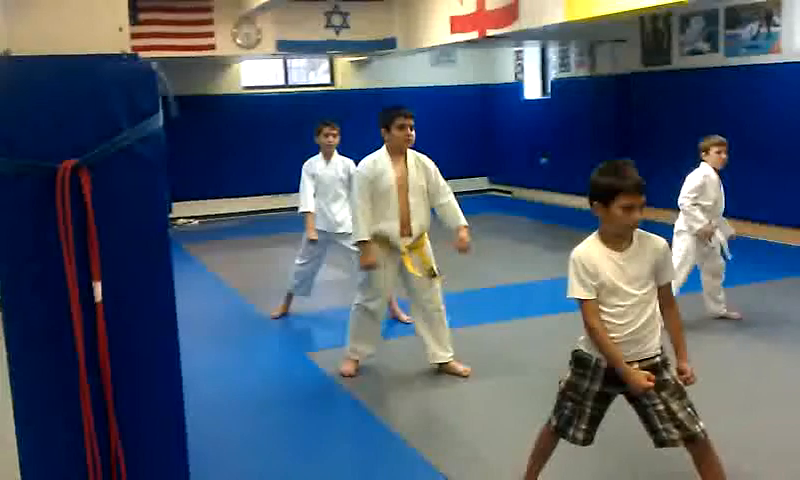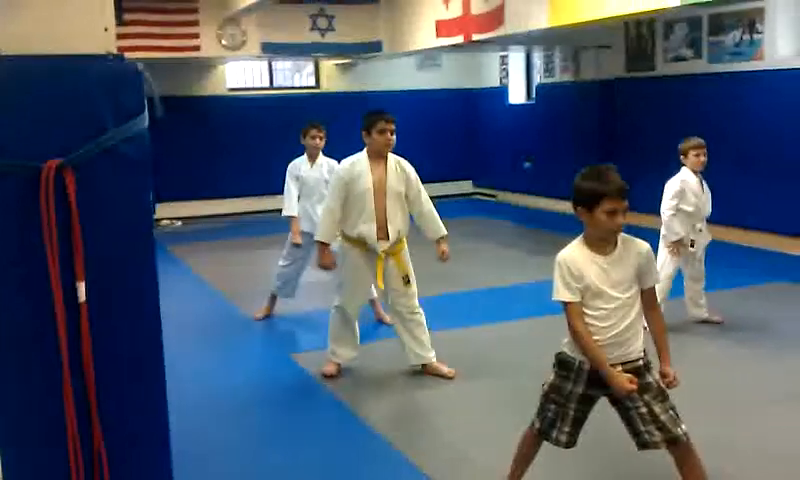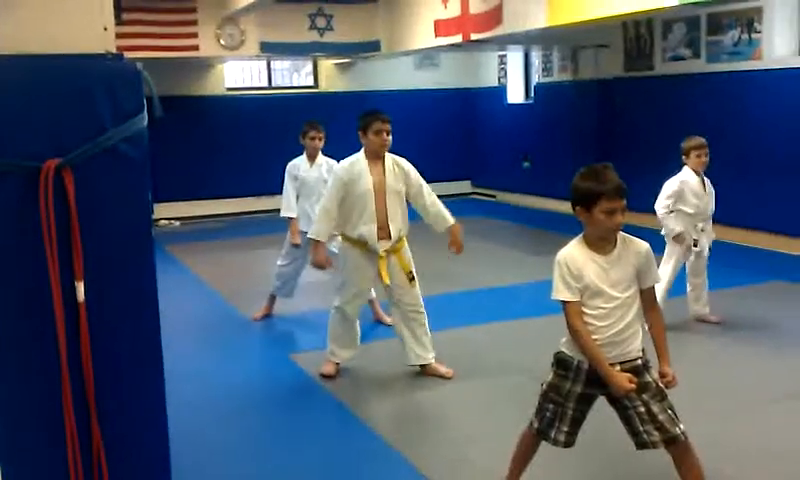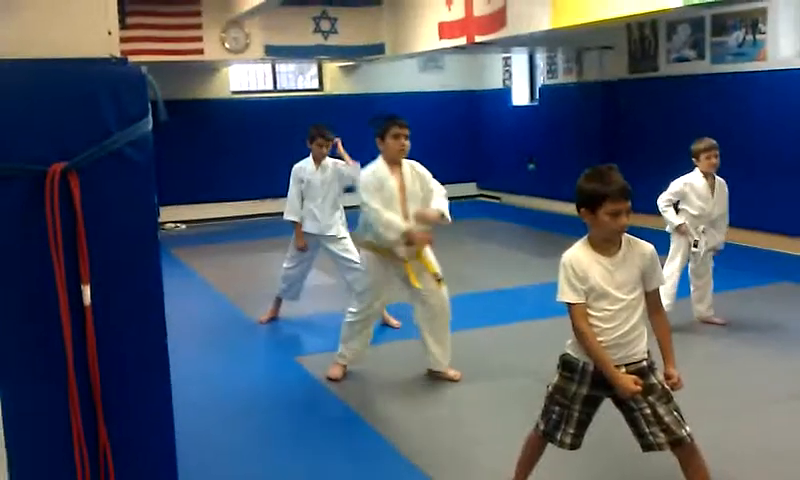
dt=0.3s
person 1, frame 1
left shoulder: (656, 247)
right shoulder: (584, 256)
left elbow: (668, 305)
right elbow: (593, 323)
left wrist: (682, 358)
right wrist: (626, 372)
left hip: (648, 359)
right hip: (598, 360)
left knee: (697, 437)
right knee: (557, 426)
person 1, frame 2
left shoulder: (640, 251)
right shoulder: (569, 259)
left elbow: (651, 308)
right elbow: (577, 326)
left wrist: (665, 361)
right wrist: (611, 374)
left hip: (632, 362)
right hip: (581, 362)
left knee: (678, 439)
right knee: (540, 429)
person 1, frame 3
left shoulder: (640, 251)
right shoulder: (568, 259)
left elbow: (651, 308)
right elbow: (576, 325)
left wrist: (664, 361)
right wrist: (609, 374)
left hip: (630, 361)
right hip: (580, 362)
left knee: (677, 439)
right knee: (539, 428)
person 1, frame 4
left shoulder: (645, 252)
right shoulder: (574, 260)
left elbow: (655, 312)
right elbow: (581, 327)
left wrist: (669, 365)
right wrist: (615, 376)
left hip: (635, 363)
right hip: (585, 363)
left knee: (683, 440)
right knee: (544, 431)
person 2, frame 1
left shoulder: (422, 163)
right shoulder: (369, 166)
left elbow: (443, 197)
right elbow: (361, 210)
left wrist: (461, 227)
right wrist: (365, 248)
left hip: (416, 245)
right hip: (382, 246)
left knee: (430, 300)
right knee: (368, 301)
left ankle: (443, 358)
right ankle: (354, 355)
person 2, frame 2
left shoulder: (403, 168)
right shoulder: (348, 168)
left elbow: (422, 205)
right elbow: (333, 208)
left wrist: (441, 239)
right wrist: (324, 247)
left hip: (394, 248)
right hip: (357, 248)
left knee: (406, 304)
right knee: (346, 304)
left ankle: (426, 359)
right ankle: (336, 357)
person 2, frame 3
left shoulder: (400, 166)
right shoulder: (346, 169)
left elbow: (425, 198)
right elbow: (329, 208)
left wrist: (451, 226)
right wrist: (318, 245)
left hip: (395, 248)
right hip: (358, 249)
left knee: (410, 302)
right knee: (346, 304)
left ankle: (425, 360)
right ankle: (335, 357)
person 2, frame 4
left shoulder: (417, 170)
right shoulder: (369, 175)
left elbow: (437, 193)
right elbow: (377, 214)
left wrist: (435, 213)
right wrist: (412, 232)
left hip: (417, 252)
right hip: (381, 255)
left knee: (437, 303)
right knee: (364, 308)
left ankle: (438, 364)
right ankle: (342, 360)
person 3, frame 1
left shoulder: (347, 164)
right shoulder: (309, 165)
right elbow: (307, 197)
right wrist: (310, 228)
left hip: (345, 224)
right hip: (319, 225)
right knee: (305, 263)
left ankle: (393, 308)
right ankle: (286, 304)
person 3, frame 2
left shoulder: (333, 166)
right shoulder: (295, 167)
right elbow: (291, 199)
right wrist: (295, 231)
right hip: (304, 226)
right knee: (288, 265)
left ankle: (378, 310)
right ankle: (270, 305)
person 3, frame 3
left shoulder: (331, 165)
right shoulder: (293, 166)
right elbow: (290, 200)
right wrist: (294, 231)
right hip: (303, 226)
right knee: (287, 265)
left ankle: (376, 310)
right ankle: (269, 306)
person 3, frame 4
left shoulder: (337, 167)
right shoulder: (299, 169)
left elbow: (358, 177)
right elbow: (294, 203)
left wrist: (341, 150)
right wrist: (298, 234)
left hip: (334, 229)
right hip: (308, 230)
left knee: (356, 267)
right knee: (292, 268)
left ankle: (381, 312)
right ankle: (275, 308)
person 4, frame 1
left shoulder: (715, 178)
right shoulder: (700, 175)
right elbow: (684, 201)
left wrist: (726, 230)
right wrist: (702, 225)
left hip: (707, 233)
right hip: (690, 231)
left knee: (715, 270)
right knee: (678, 272)
left ankle: (718, 308)
person 4, frame 2
left shoulder: (702, 183)
right shoulder: (679, 181)
right elbow: (667, 211)
left wrist: (702, 235)
right wrist: (676, 236)
left hip: (696, 236)
right hip: (677, 235)
left knee: (696, 276)
right knee: (664, 276)
left ankle: (699, 313)
person 4, frame 3
left shoulder: (706, 182)
right shoulder: (679, 182)
left elbow: (708, 211)
right elbow: (661, 207)
left wrist: (708, 235)
right wrist: (675, 231)
left hip: (700, 235)
right hip: (681, 233)
left knee: (699, 274)
right knee: (666, 274)
left ankle: (700, 311)
person 4, frame 4
left shoulder: (721, 185)
right shoulder: (686, 182)
left elbow: (723, 215)
right elbow: (663, 201)
left wrist: (719, 240)
right wrist: (677, 222)
left hip: (707, 236)
right hip: (685, 232)
left knee: (703, 276)
right knee: (672, 271)
left ankle: (704, 312)
